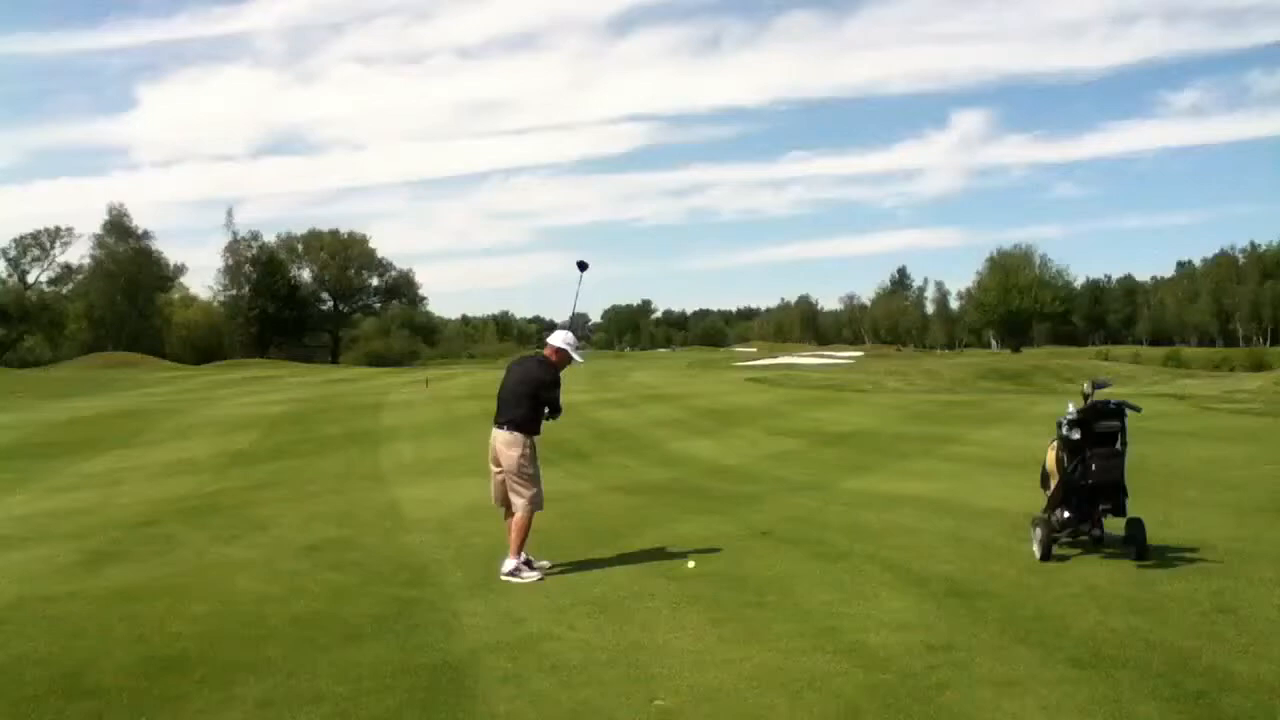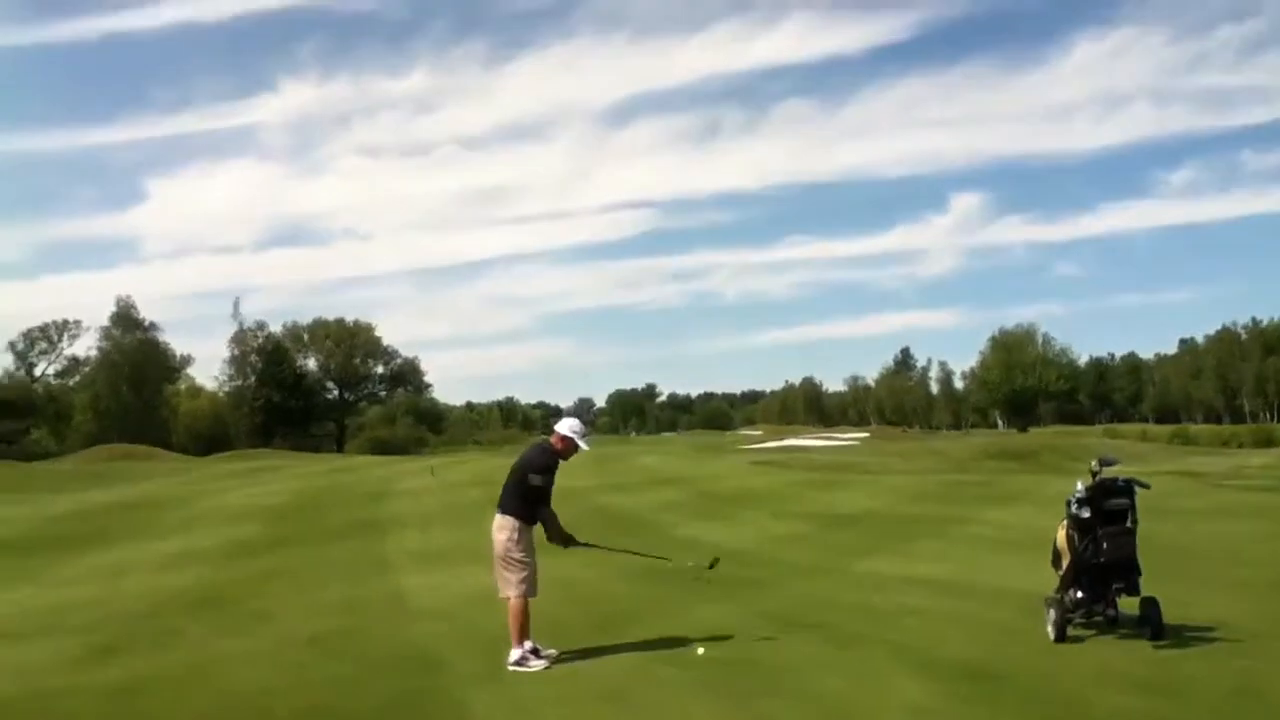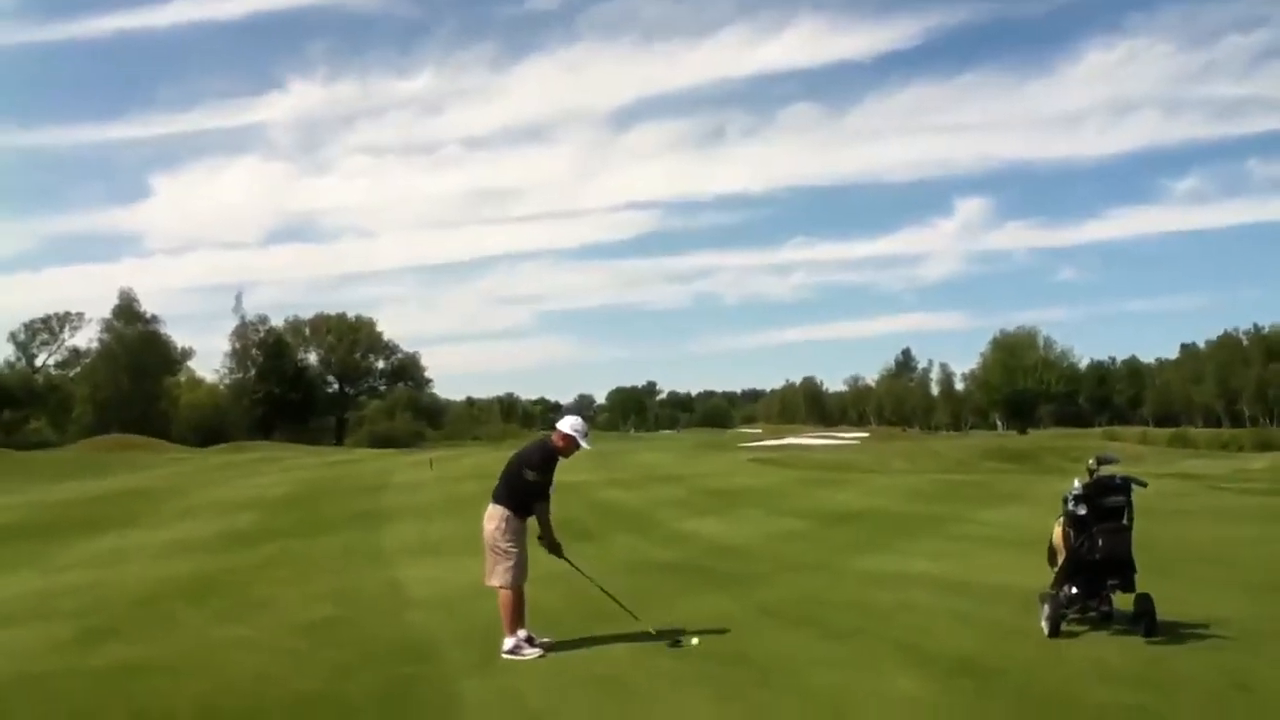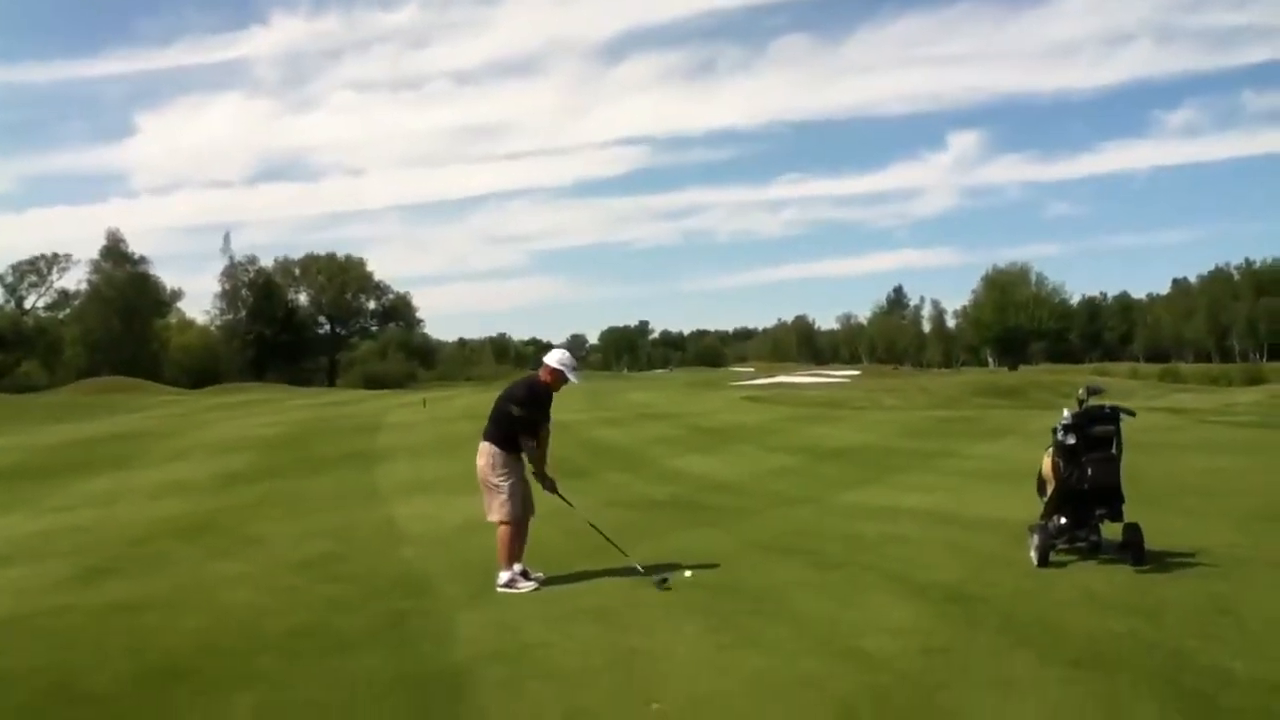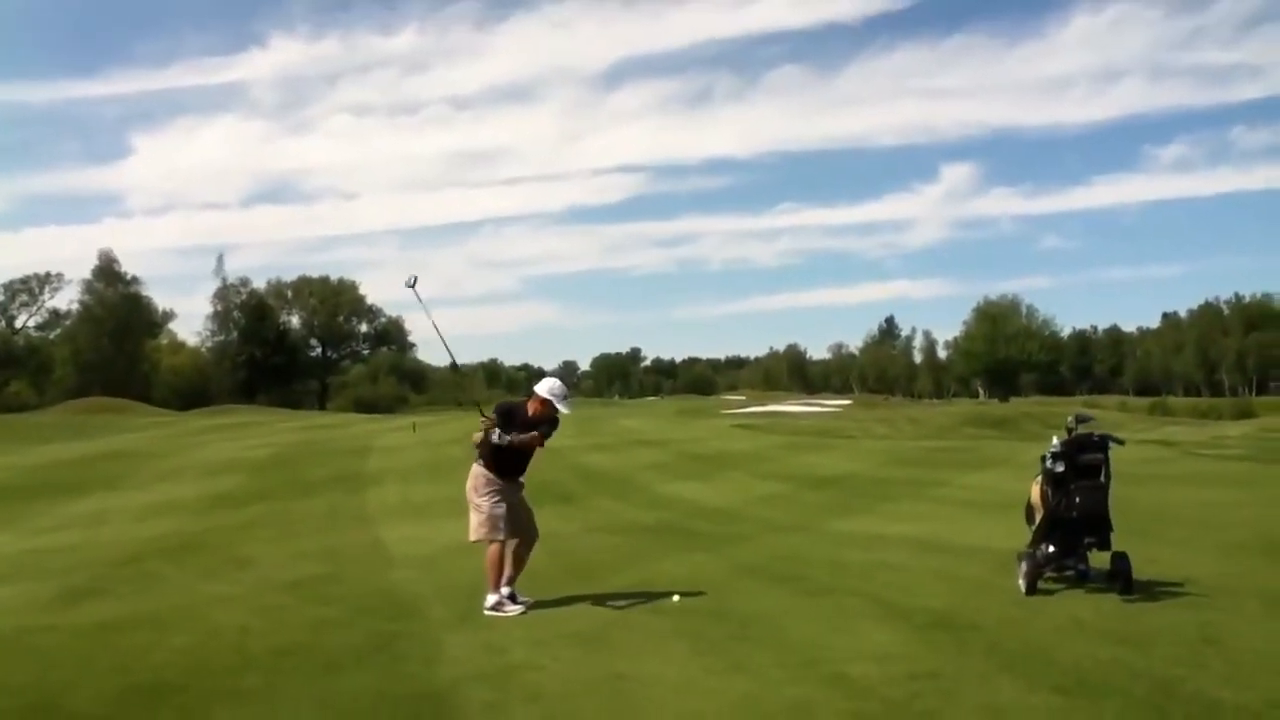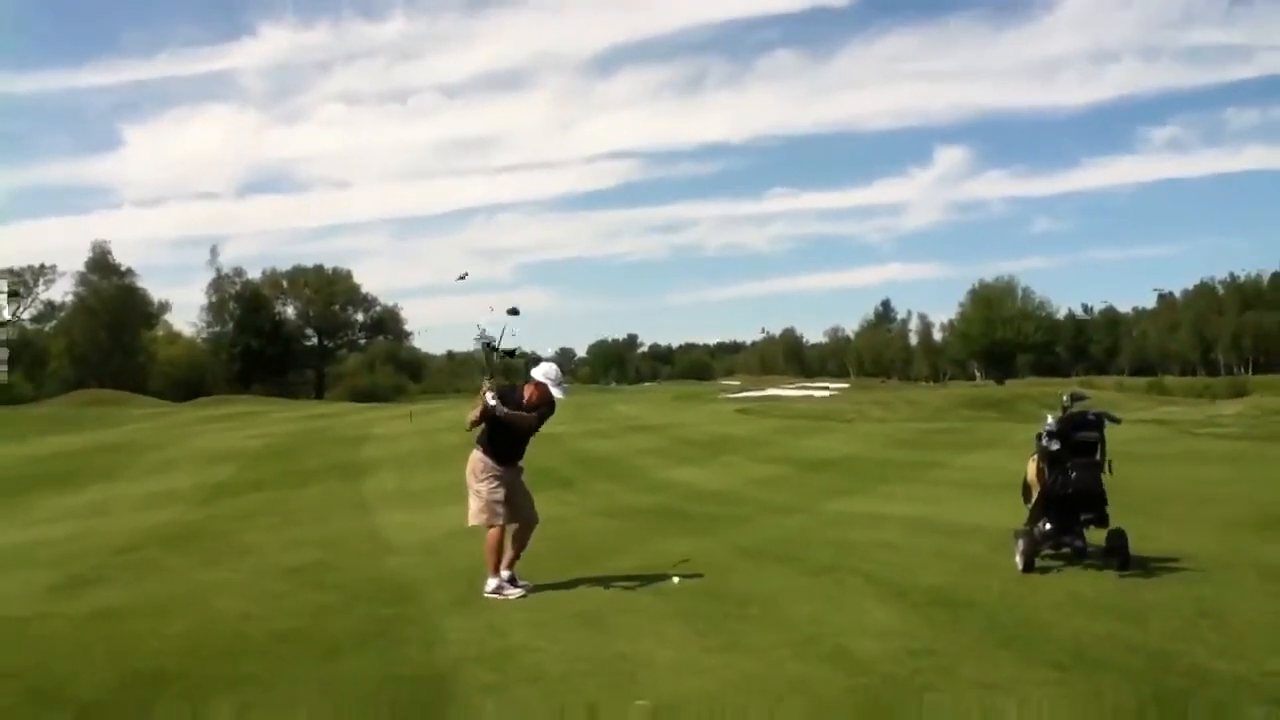
dt=0.5s
person 1, frame 1
left shoulder: (518, 364)
right shoulder: (548, 376)
right elbow: (554, 412)
left wrist: (537, 412)
right wrist: (548, 412)
left hip: (499, 435)
right hip: (517, 441)
left knee: (512, 503)
right knee: (526, 504)
left ankle: (519, 556)
right ankle: (511, 564)
person 1, frame 2
left shoulder: (541, 454)
right shoulder: (543, 461)
right elbow: (542, 506)
left wrist: (555, 532)
right wrist: (559, 534)
left hip: (513, 524)
right hip: (513, 526)
left knee: (519, 590)
right knee: (519, 591)
left ankle: (526, 644)
right ankle: (517, 653)
person 1, frame 3
left shoulder: (547, 453)
right shoulder: (538, 456)
left elbow: (542, 498)
right elbow: (538, 502)
left wrist: (546, 534)
right wrist: (549, 537)
left hip: (512, 517)
right hip: (504, 517)
left knee: (516, 579)
right knee: (508, 580)
left ankle: (521, 633)
right ankle: (510, 642)
person 1, frame 4
left shoulder: (543, 392)
right shoulder: (522, 393)
left elbow: (543, 430)
right elbow: (525, 439)
left wrist: (542, 467)
right wrist: (542, 474)
left hip: (510, 455)
right hip: (496, 455)
left knee: (523, 513)
right knee: (508, 515)
left ankle: (517, 567)
right ankle: (506, 576)
person 1, frame 5
left shoulder: (550, 422)
right shoulder: (506, 410)
left elbow: (533, 438)
right elbow: (476, 443)
left wrist: (508, 438)
right wrist: (486, 434)
left hip: (511, 481)
right hip: (486, 477)
left knee: (528, 535)
right knee: (497, 537)
left ankle: (506, 589)
right ankle: (493, 599)
person 1, frame 6
left shoulder: (547, 406)
right shoulder: (502, 393)
left elbow: (528, 421)
right elbow: (471, 425)
left wrist: (504, 412)
right wrist: (484, 403)
left hip: (510, 466)
right hip: (485, 463)
left knee: (528, 520)
right knee: (497, 522)
left ankle: (507, 573)
right ankle: (493, 582)
